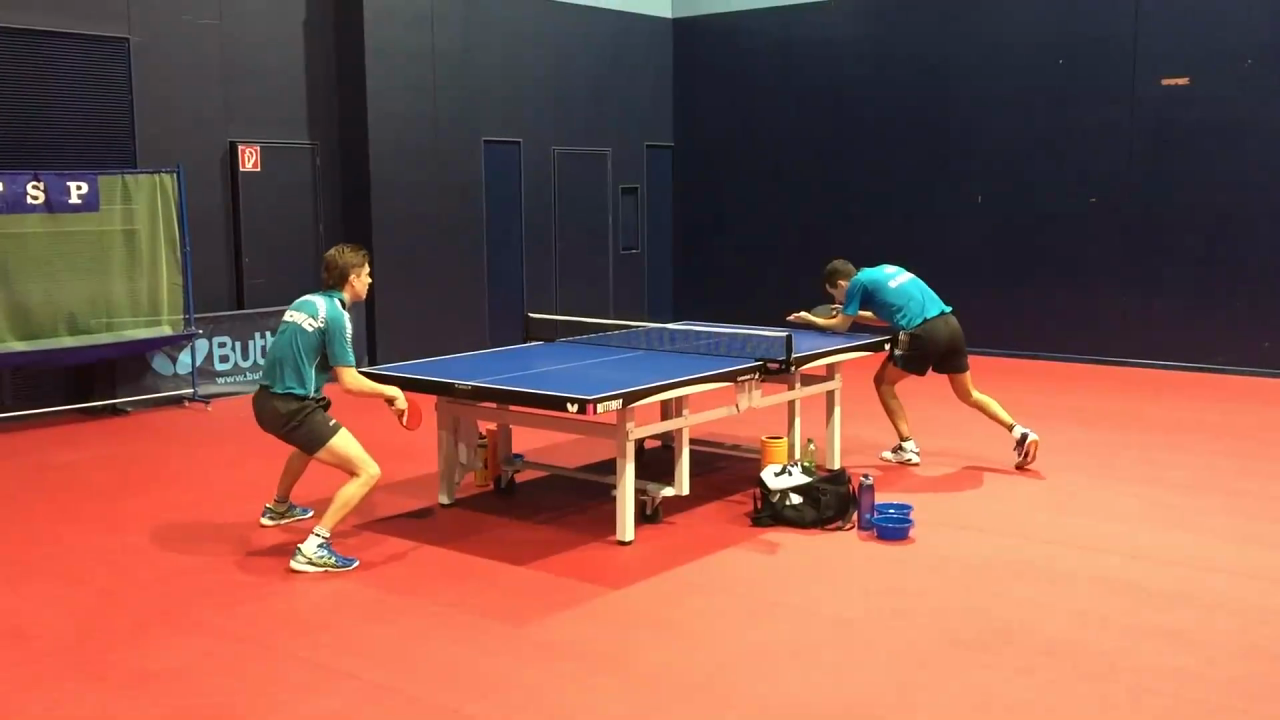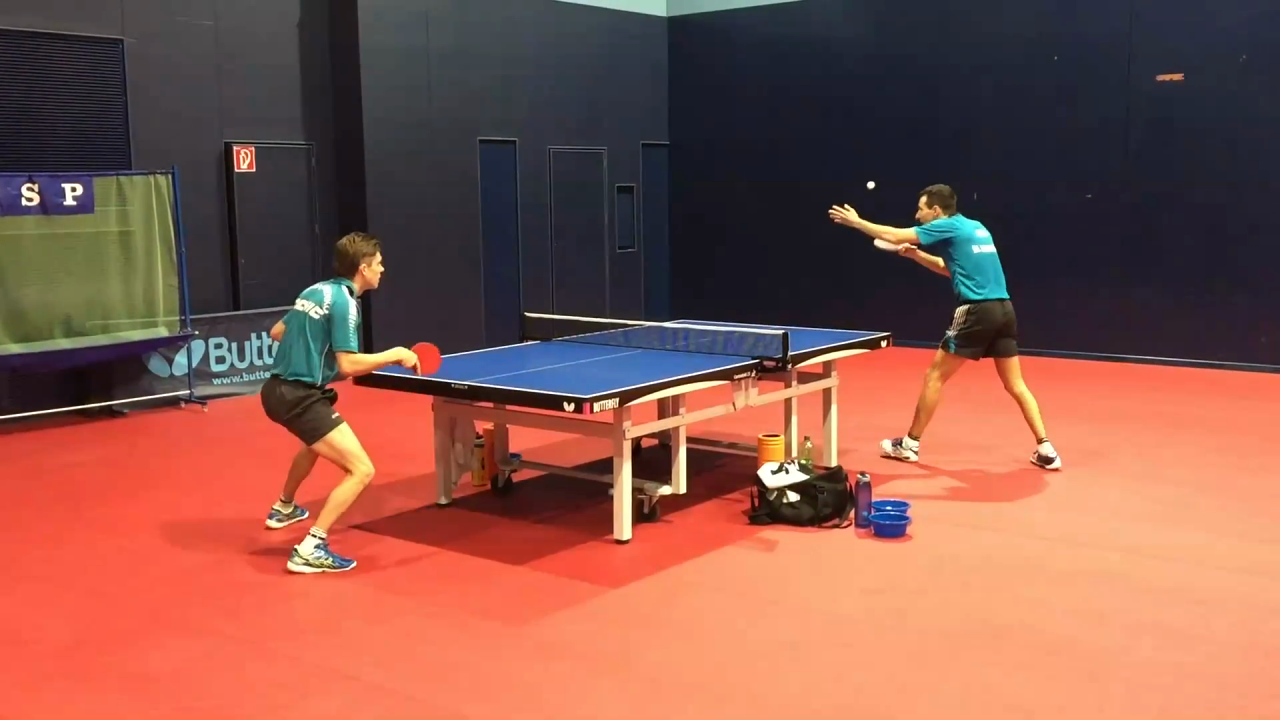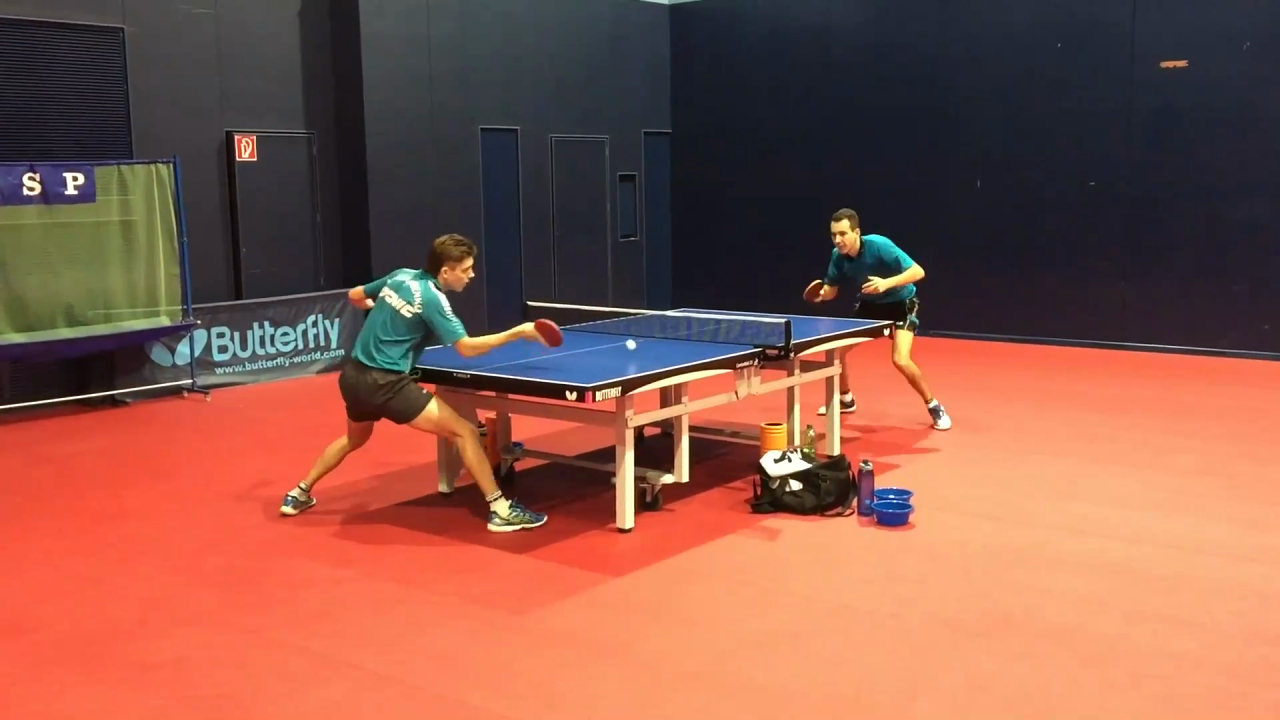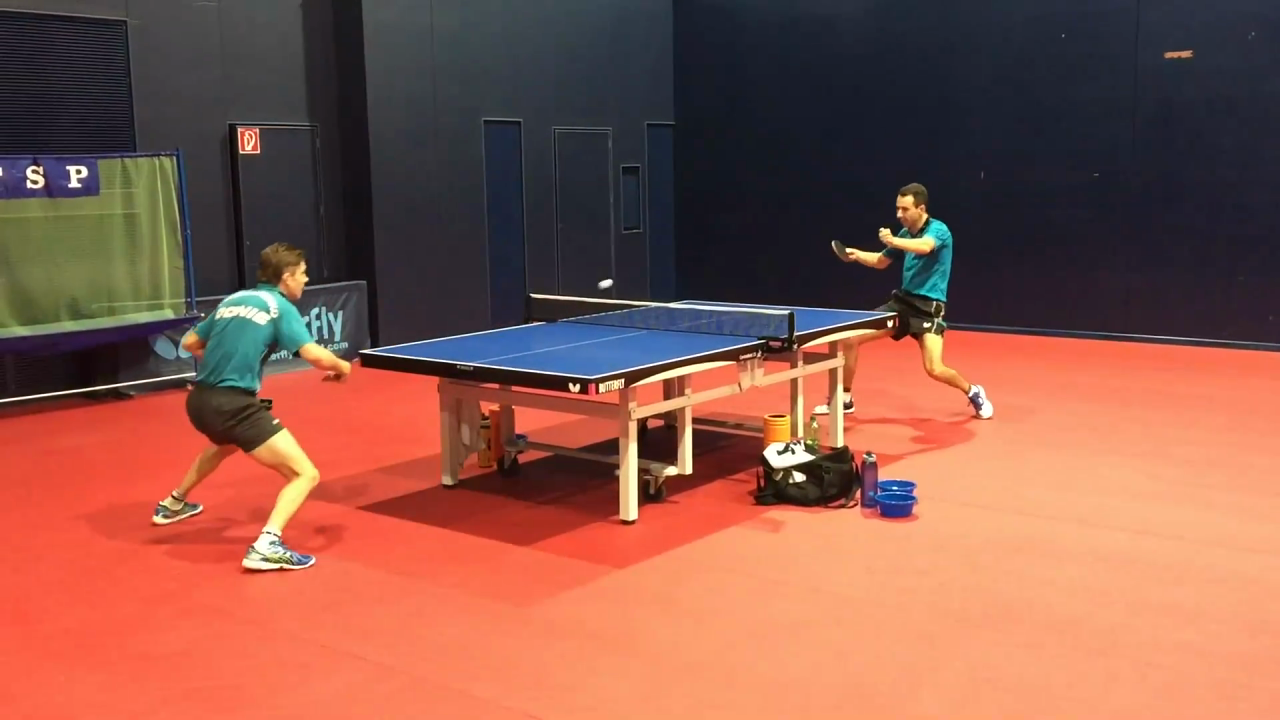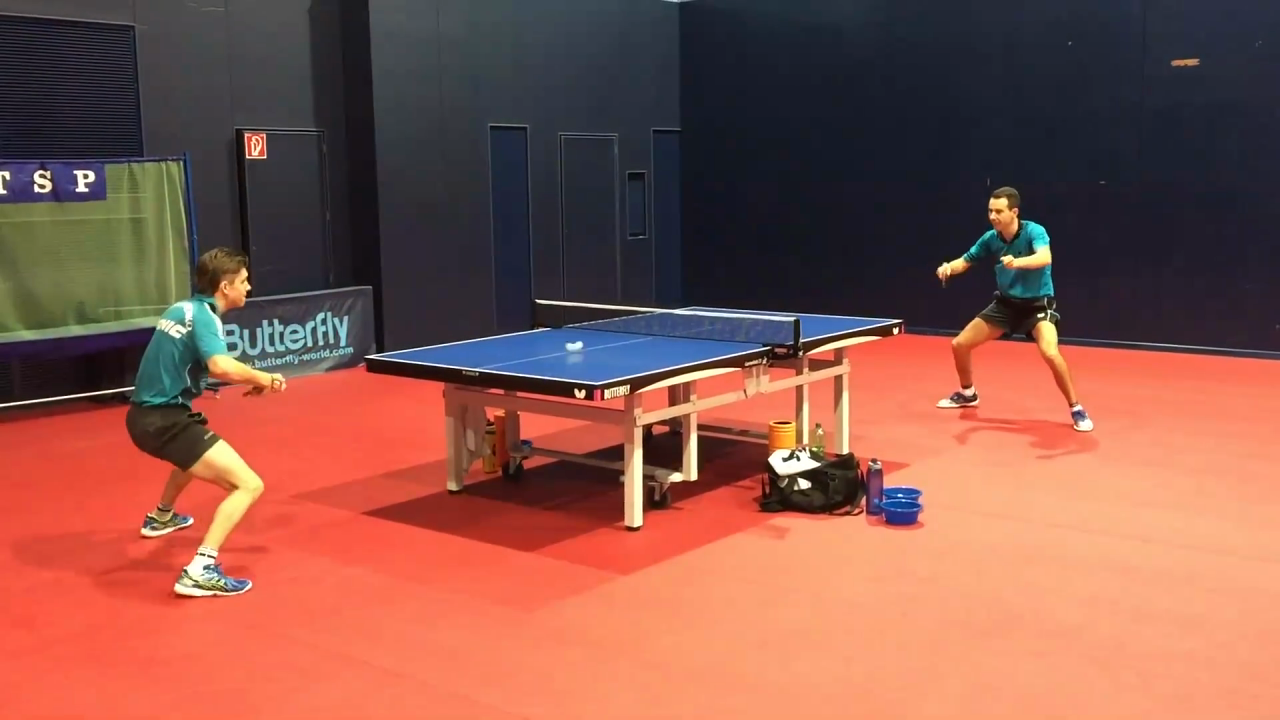
dt=1s
person 1, frame 1
left shoulder: (305, 302)
right shoulder: (335, 315)
right elbow: (350, 383)
right wrist: (391, 392)
left hip: (267, 400)
right hip: (292, 408)
left knee: (310, 442)
right knee: (367, 472)
left ankle: (278, 508)
right ankle: (313, 548)
person 1, frame 2
left shoulder: (314, 290)
right shoulder: (343, 302)
left elbow: (277, 333)
right elbow: (349, 365)
right wrist: (396, 354)
left hip: (276, 390)
right hip: (300, 397)
left knee: (315, 443)
right knee: (361, 470)
left ankle: (283, 508)
right ankle: (311, 548)
person 1, frame 3
left shoulder: (400, 276)
right shoulder: (432, 300)
left elbow: (355, 295)
right elbow: (466, 348)
left wrist: (372, 307)
right wrist: (517, 332)
left hip: (352, 376)
right hip: (386, 383)
left knee: (355, 437)
right knee: (465, 431)
left ankle: (299, 494)
right ankle: (500, 509)
person 1, frame 4
left shoulder: (230, 301)
right shoulder: (281, 308)
left elbow: (189, 343)
right elbow: (315, 355)
right wrist: (341, 365)
left hip: (199, 401)
right hip: (235, 405)
left knee: (226, 444)
right knee: (306, 475)
left ankle: (173, 504)
right ankle: (266, 545)
person 1, frame 5
left shoulder: (182, 309)
right shoulder: (204, 317)
right elbow: (221, 365)
left wrist: (250, 378)
right wrist: (261, 377)
left hip: (143, 416)
right hip: (165, 422)
left knee: (198, 450)
right knee: (248, 485)
left ankle: (160, 517)
right ankle: (201, 569)
person 2, frame 1
left shoulder: (859, 282)
right shoulder: (886, 271)
left elbow: (840, 326)
left wrist: (812, 319)
right wrist: (853, 313)
left hip: (923, 334)
right hip: (949, 324)
left knee: (883, 382)
right knee: (969, 394)
left ankle: (907, 447)
right ankle: (1020, 432)
person 2, frame 2
left shoulder: (948, 226)
right shoulder: (975, 227)
left elbow: (896, 236)
left wrist: (857, 222)
right wrist: (917, 254)
left hip: (976, 311)
right hip: (1004, 310)
left knee: (935, 376)
right knee: (1015, 385)
left ankle: (910, 444)
right ankle: (1045, 450)
person 2, frame 3
left shoulder: (880, 246)
right shoulder: (839, 255)
left elbow: (918, 272)
right elbow: (831, 289)
left wrist: (886, 283)
right wrist: (821, 294)
left hip: (901, 304)
right hip: (871, 305)
left knee: (901, 360)
left ankle: (933, 406)
right ankle: (845, 399)
person 2, frame 4
left shoulder: (938, 230)
right shoulder: (905, 233)
left elbow: (924, 247)
right elbow: (880, 262)
left wrist: (893, 241)
right wrist: (857, 255)
left hip: (928, 307)
right hip: (901, 301)
left knee: (933, 369)
right knee: (850, 339)
left ankle: (973, 393)
right ankle: (844, 399)
person 2, frame 5
left shoulder: (1034, 231)
right shoulder: (990, 238)
left elbow: (1045, 259)
right elbow: (965, 262)
left wrist: (1017, 262)
right wrist: (948, 267)
left hip: (1037, 304)
right hip: (1005, 303)
left knee: (1050, 354)
right knee: (959, 344)
left ankle: (1076, 409)
right ankle: (967, 393)
